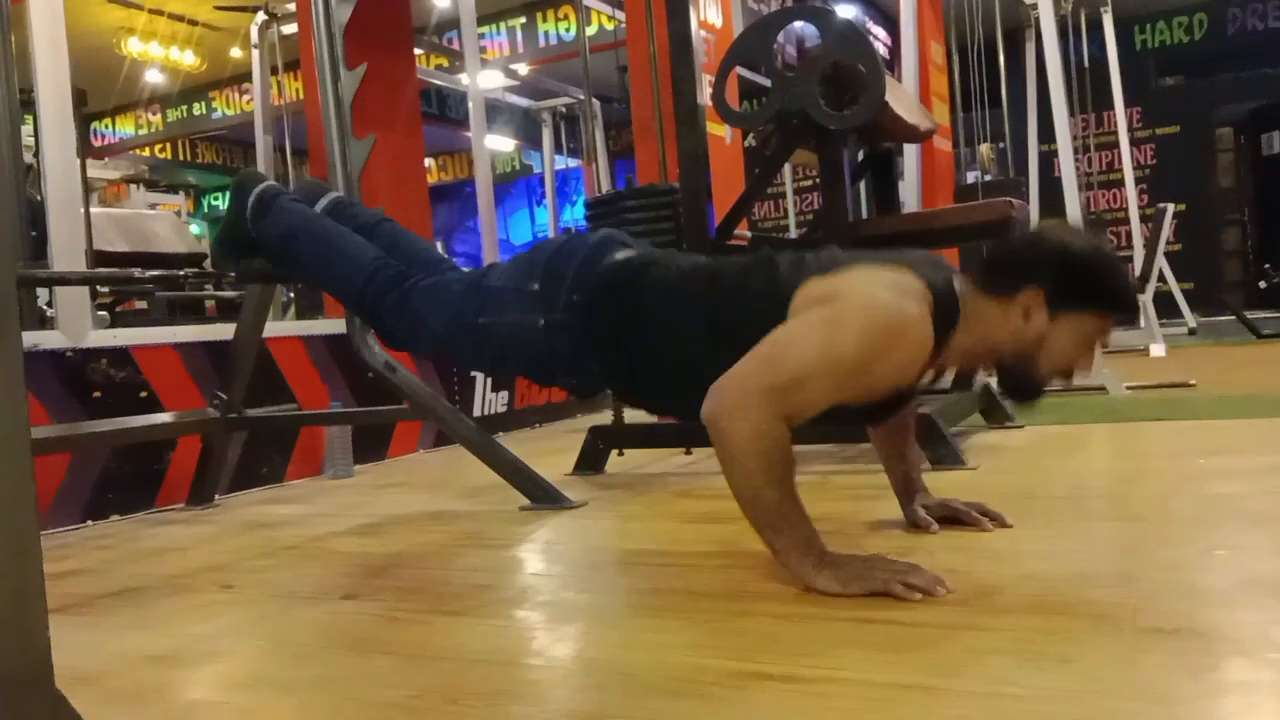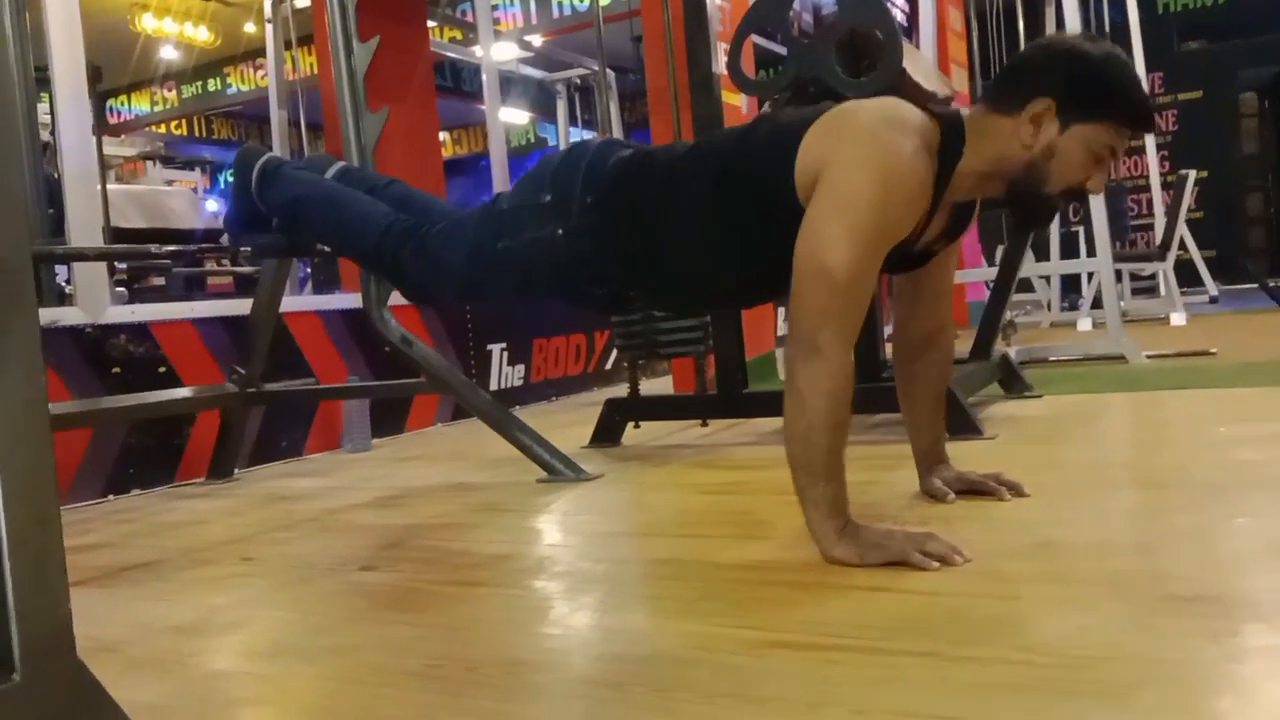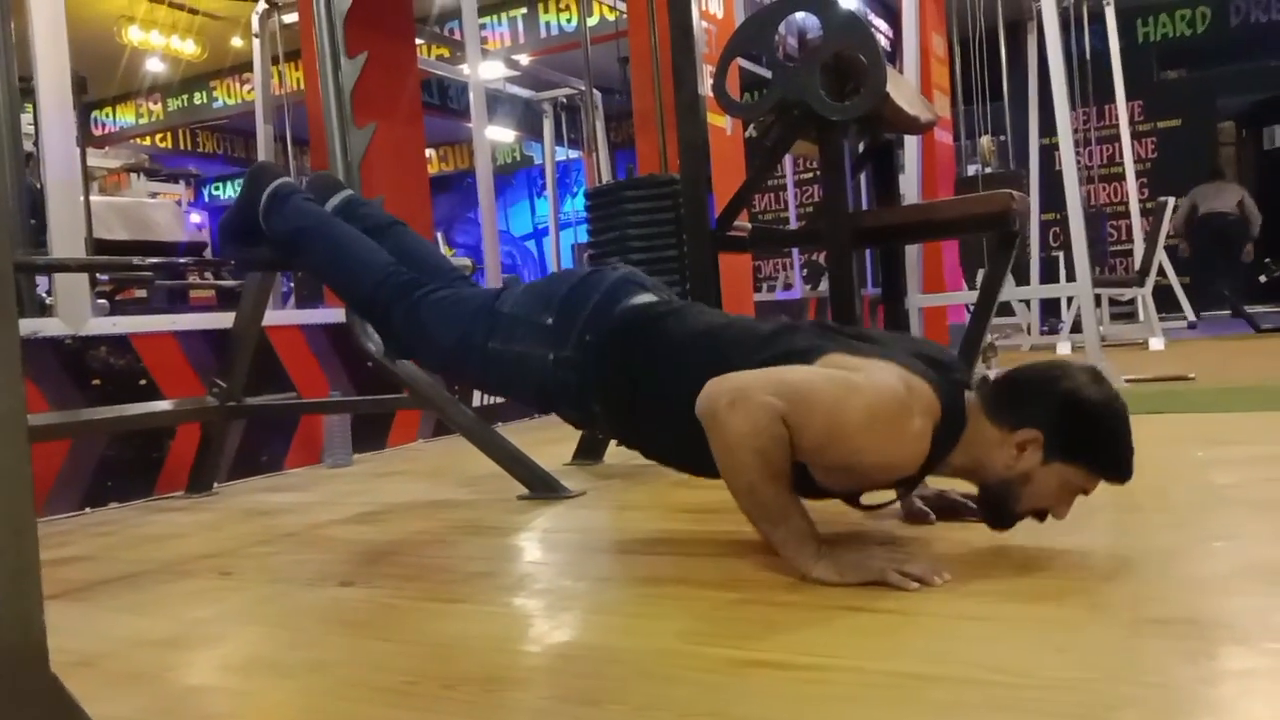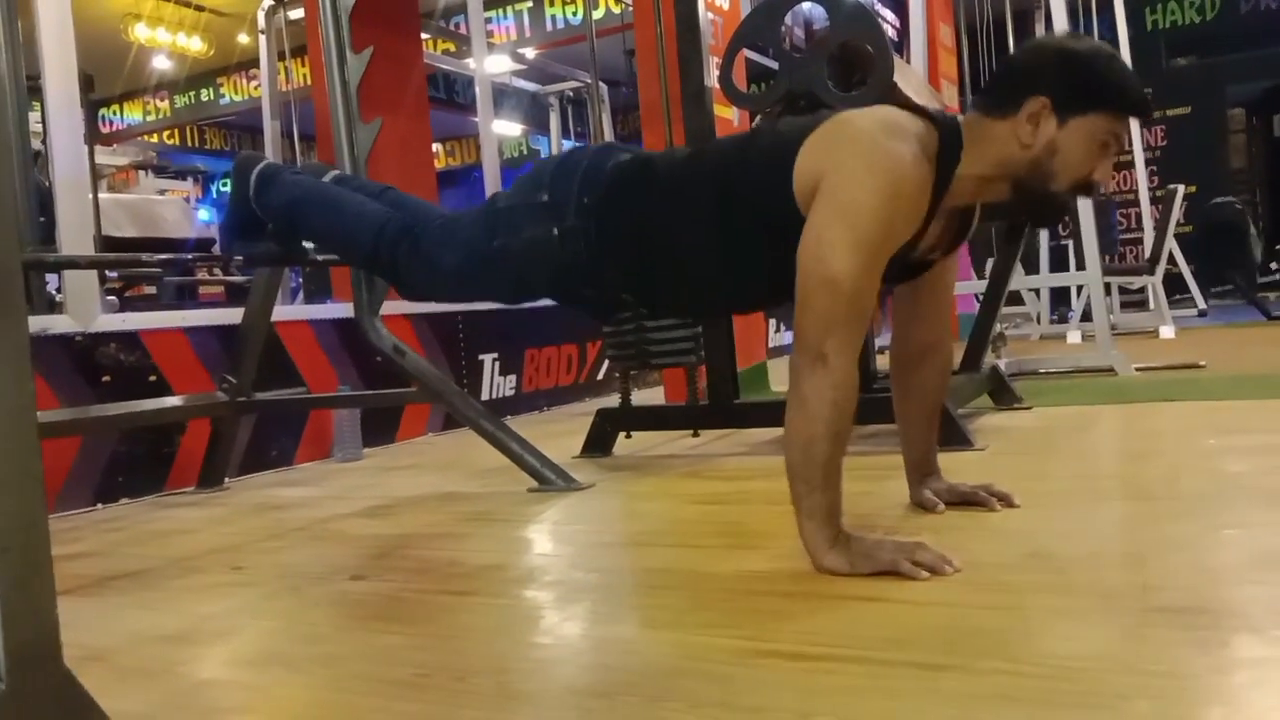
dt=1s
person 1, frame 1
left shoulder: (938, 305)
right shoulder: (896, 318)
right elbow: (737, 407)
left wrist: (913, 497)
right wrist: (815, 563)
left hip: (630, 293)
right hip: (584, 308)
left knee: (441, 285)
right knee: (405, 304)
left ankle: (323, 209)
right ankle: (267, 212)
person 1, frame 2
left shoulder: (956, 188)
right shoulder: (892, 161)
left elbow: (923, 330)
right elbow: (819, 346)
left wrist: (932, 465)
right wrist: (835, 531)
left hip: (635, 242)
right hip: (592, 216)
left knee: (437, 243)
right knee: (419, 257)
left ankle: (332, 173)
right ankle: (272, 182)
person 1, frame 3
left shoulder: (949, 382)
right shoulder: (899, 425)
right elbow: (732, 402)
left wrist: (915, 492)
right wrist: (812, 553)
left hip: (638, 319)
right hip: (590, 343)
left knee: (452, 298)
right knee: (413, 312)
left ankle: (333, 202)
right ankle: (275, 203)
person 1, frame 4
left shoulder: (958, 188)
right shoulder: (891, 166)
left elbow: (923, 337)
right elbow: (824, 355)
left wrist: (924, 475)
right wrist: (826, 539)
left hip: (630, 253)
right hip: (588, 220)
left knee: (430, 250)
right knee: (414, 256)
left ankle: (321, 182)
right ankle: (268, 189)
